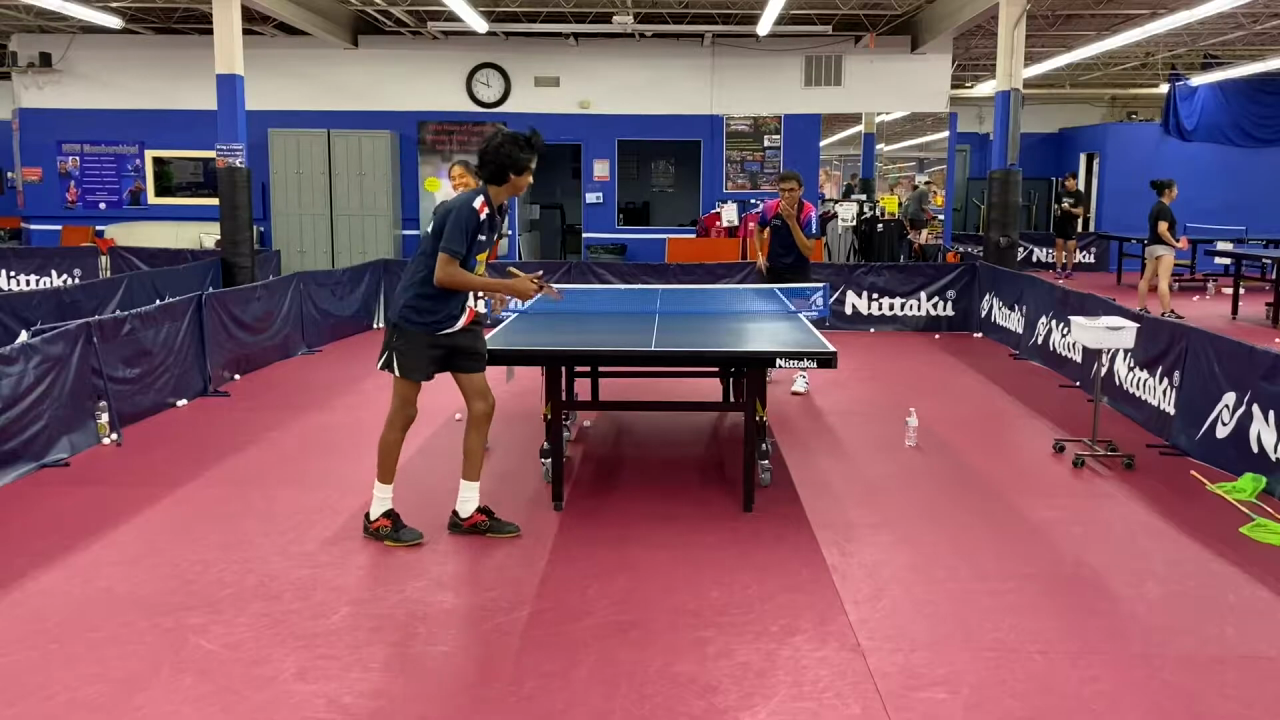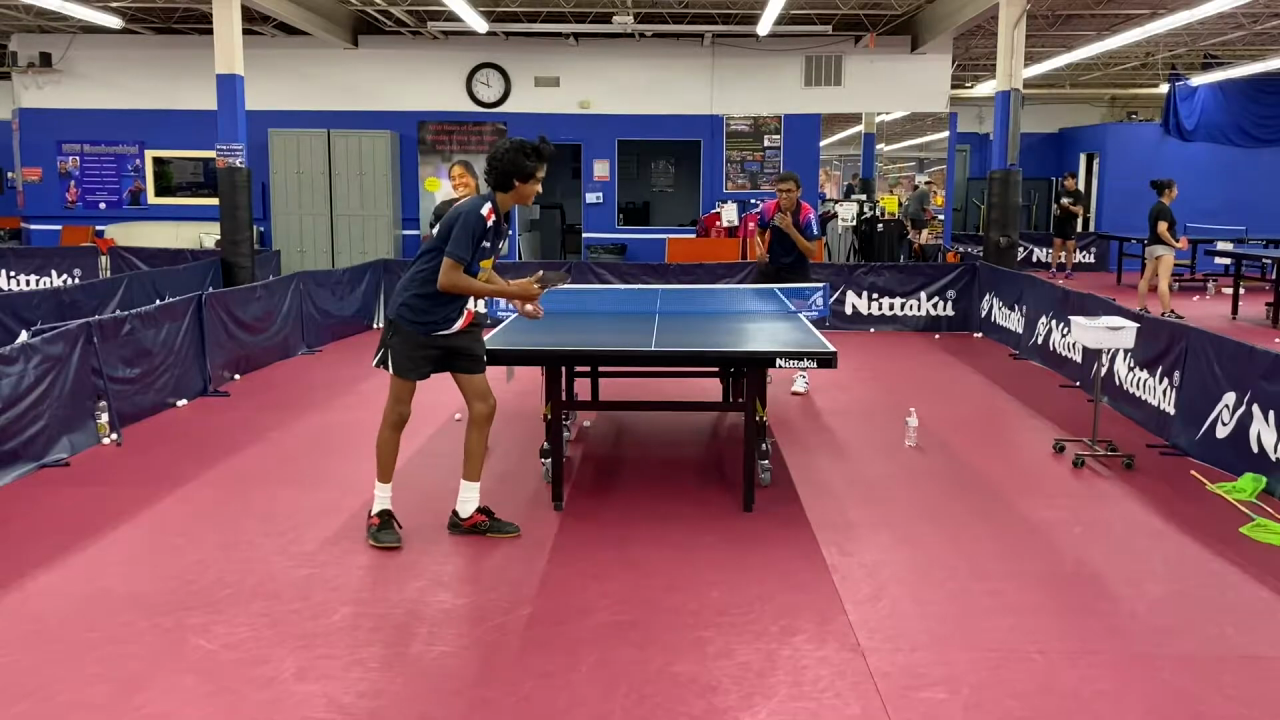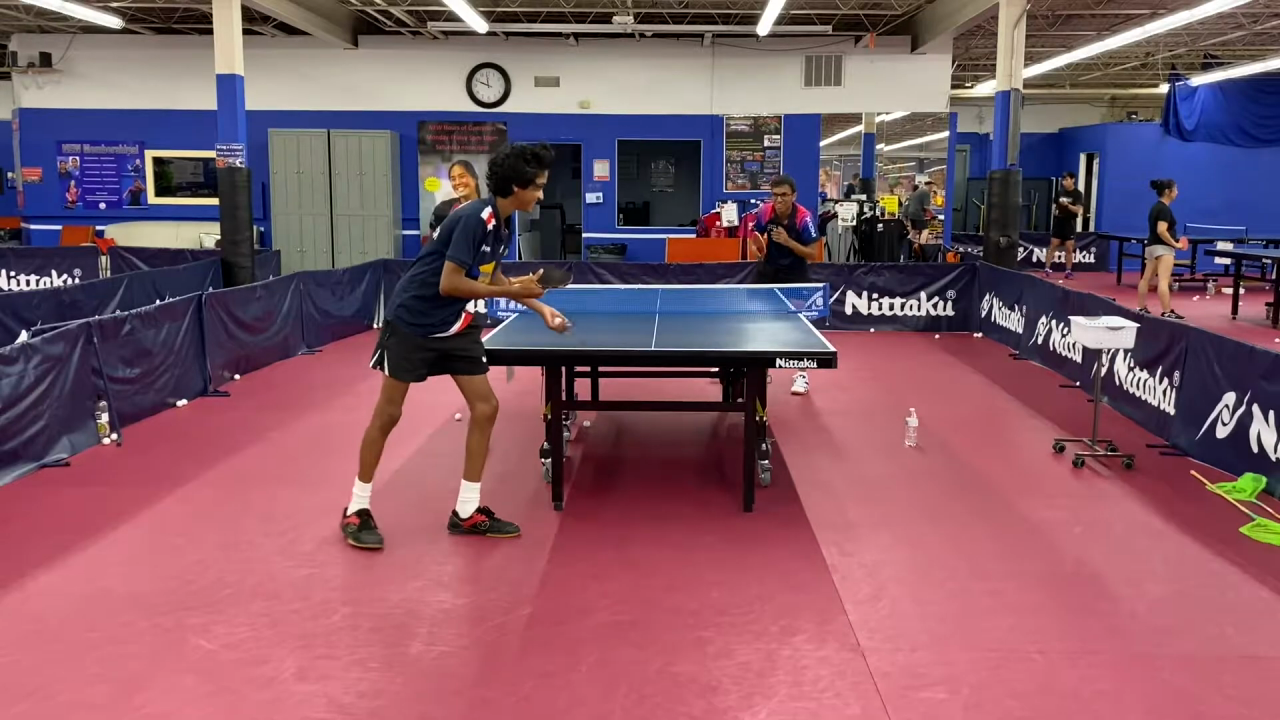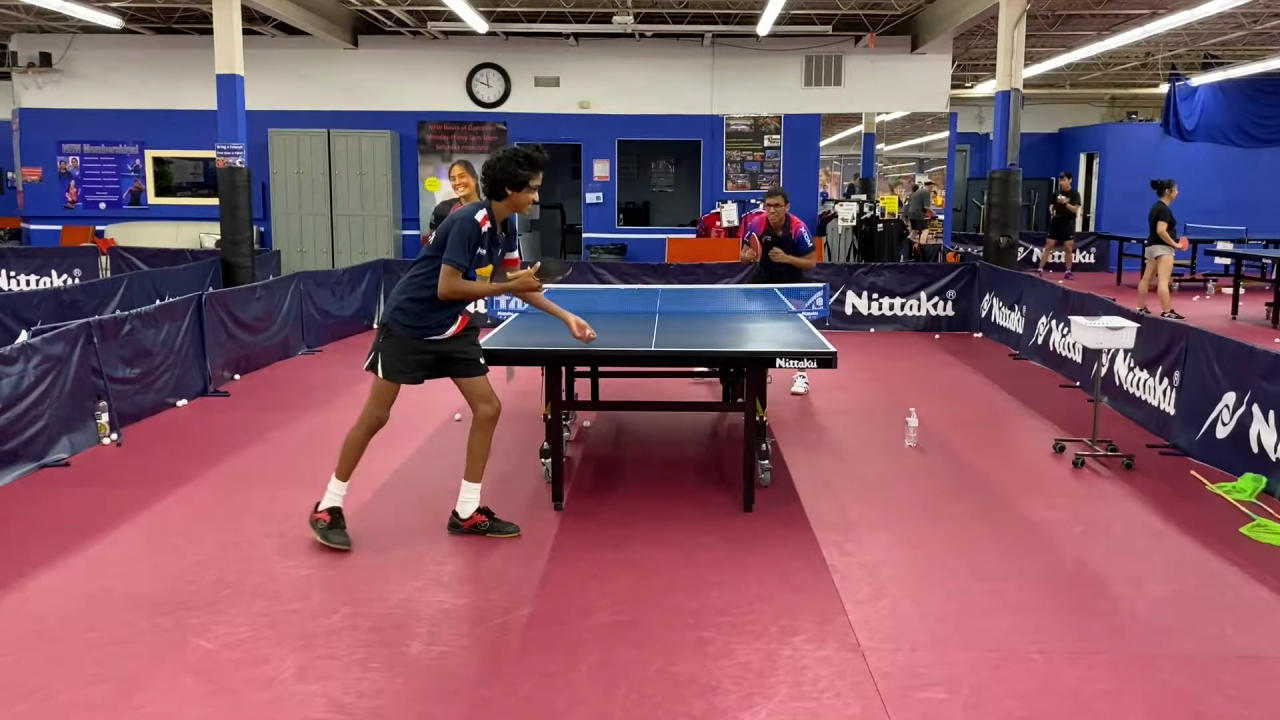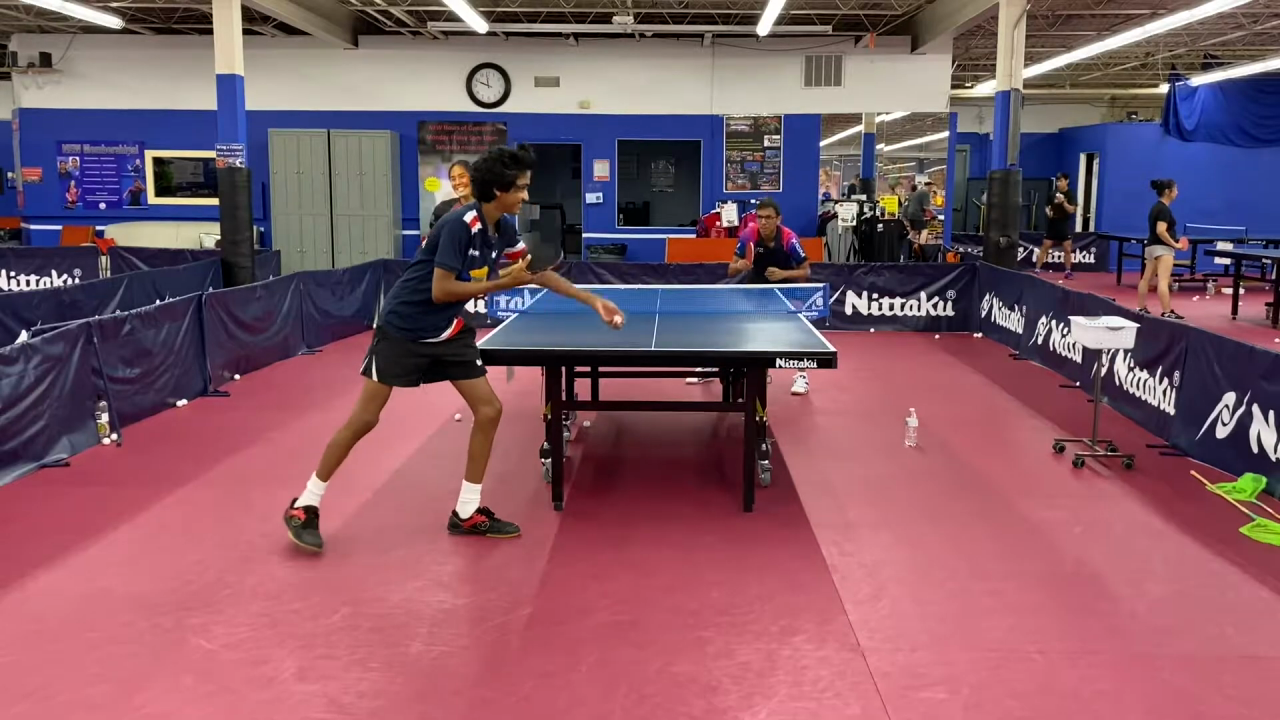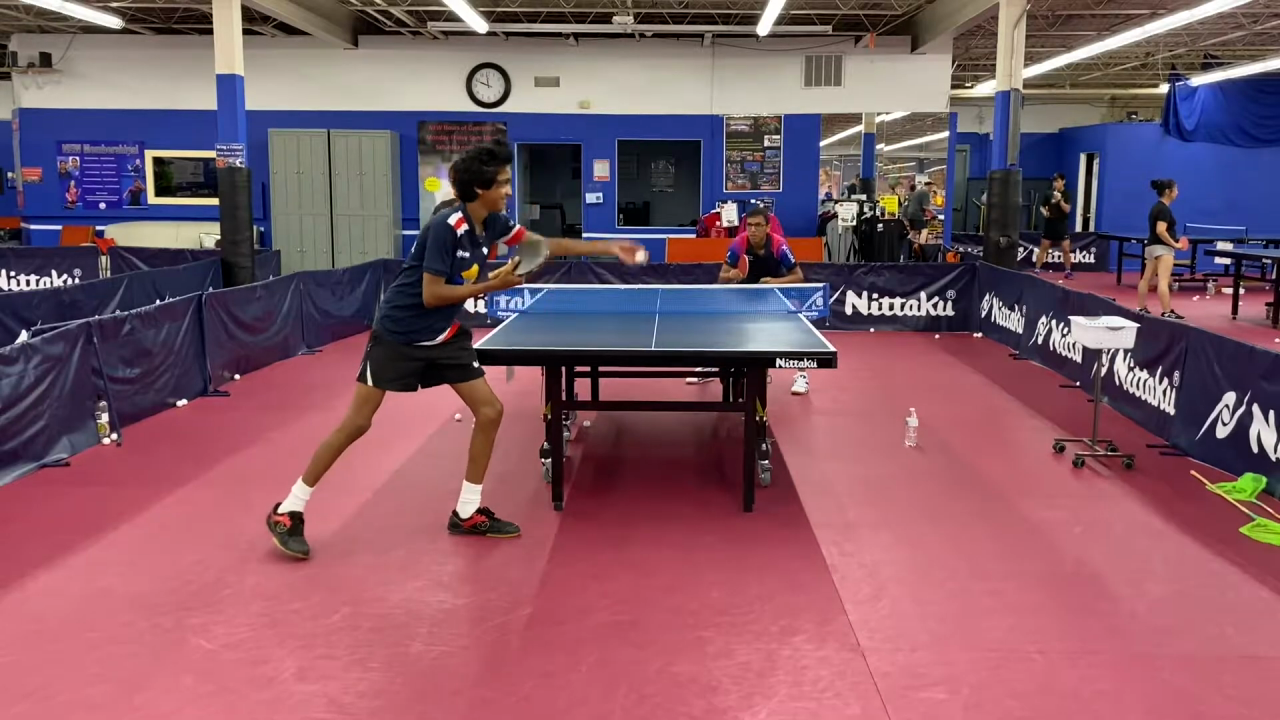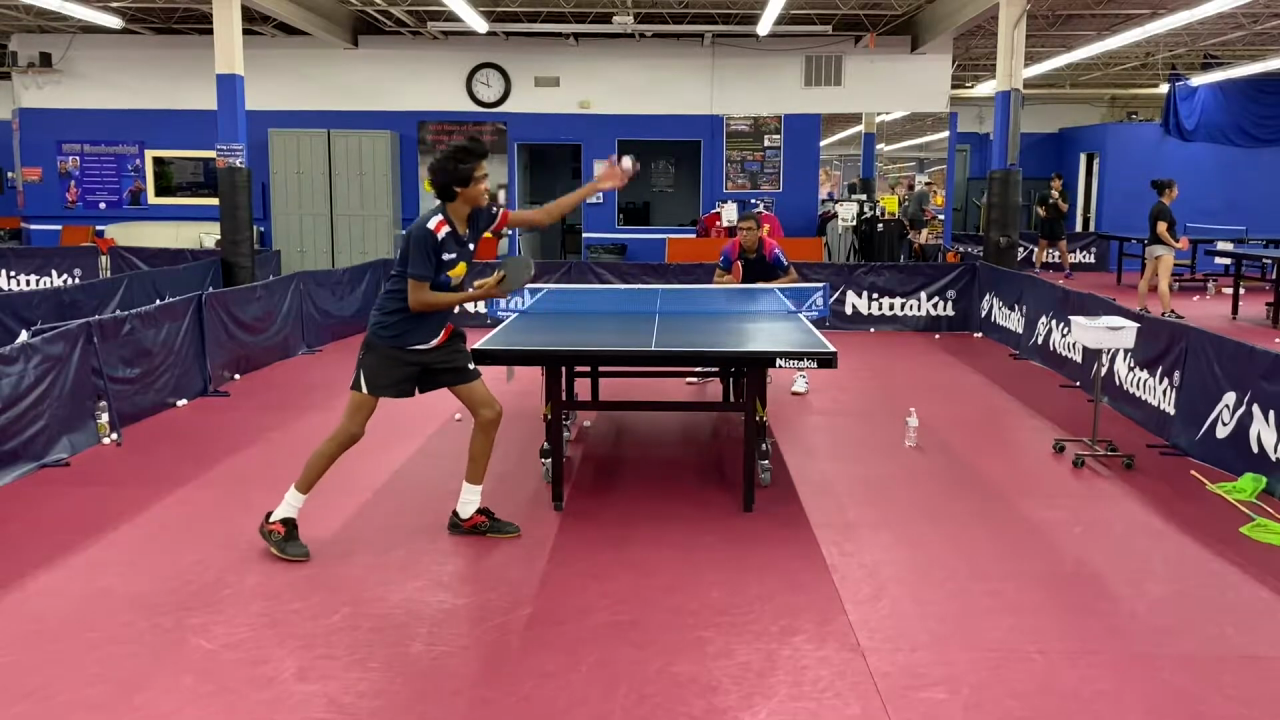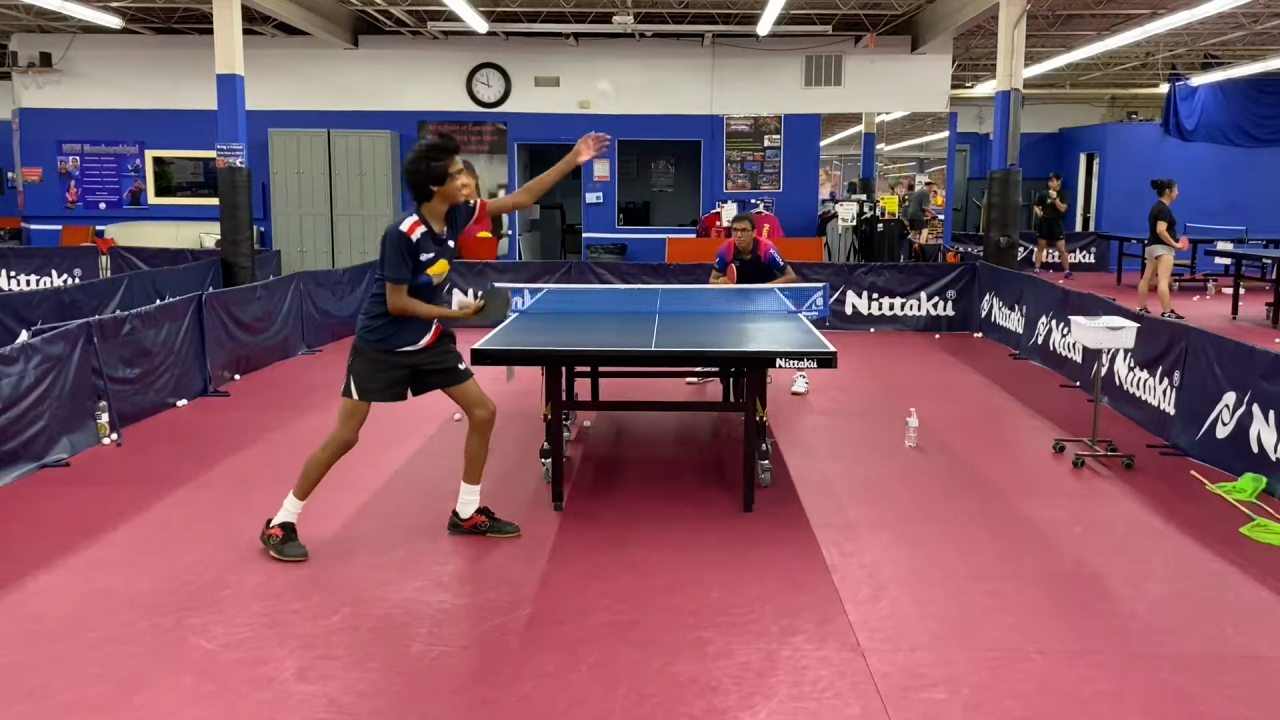
dt=0.1s
person 1, frame 1
left shoulder: (491, 211)
right shoulder: (467, 209)
right elbow: (443, 275)
left wrist: (514, 284)
right wrist: (505, 287)
left hip: (456, 321)
right hip: (416, 321)
left knee: (482, 406)
right knee: (403, 414)
left ankle: (466, 511)
right ankle: (381, 512)
person 1, frame 2
left shoulder: (499, 218)
right shoulder: (474, 215)
right elbow: (447, 280)
left wrist: (519, 295)
right wrist: (508, 292)
left hip: (456, 323)
right hip: (415, 320)
left knee: (483, 407)
right knee: (397, 413)
left ankle: (467, 511)
right ankle: (380, 510)
person 1, frame 3
left shoulder: (502, 225)
right shoulder: (474, 220)
left elbow: (495, 278)
right elbow: (449, 285)
left wrist: (542, 309)
right wrist: (509, 291)
left hip: (455, 327)
right hip: (411, 323)
left knee: (485, 408)
right knee: (387, 415)
left ankle: (467, 511)
right ankle: (358, 509)
person 1, frame 4
left shoulder: (502, 230)
right shoulder: (469, 222)
left elbow: (517, 282)
right elbow: (447, 287)
left wrist: (565, 315)
right wrist: (508, 288)
left hip: (452, 329)
right hip: (408, 325)
left knee: (487, 409)
right knee: (375, 416)
left ankle: (467, 512)
right ankle: (330, 507)
person 1, frame 5
left shoulder: (501, 228)
right shoulder: (459, 226)
left elbow: (538, 272)
right elbow: (440, 291)
left wrist: (591, 299)
right wrist: (499, 284)
left hip: (449, 333)
right hip: (404, 330)
left knee: (489, 411)
right knee: (364, 419)
left ankle: (467, 512)
right ankle: (306, 506)
person 1, frame 6
left shoulder: (493, 222)
right shoulder: (445, 228)
left elbow: (544, 245)
right elbow: (431, 295)
left wrist: (603, 247)
right wrist: (490, 285)
left hip: (444, 336)
right hip: (399, 334)
left knee: (490, 412)
right knee: (356, 423)
left ankle: (467, 511)
right ankle: (289, 511)
person 1, frame 7
left shoulder: (476, 218)
right shoulder: (425, 232)
left elbow: (537, 217)
right elbow: (416, 299)
left wrist: (593, 188)
right wrist: (475, 293)
left hip: (439, 339)
right hip: (391, 340)
left knee: (489, 413)
right knee: (350, 430)
left ankle: (467, 513)
right ankle: (281, 517)
person 1, frame 8
left shoulder: (457, 214)
right shoulder: (402, 234)
left elbow: (518, 199)
right elbow: (395, 303)
left wrist: (571, 161)
right wrist: (452, 313)
left hip: (427, 340)
right hip: (379, 344)
left knee: (483, 413)
right knee: (345, 436)
left ankle: (467, 512)
right ankle: (281, 522)
person 2, frame 1
left shoulder: (809, 213)
right shoulder: (769, 208)
left elbow: (808, 251)
right elbow: (758, 231)
left wrist: (791, 223)
right wrist: (759, 255)
left hip: (797, 272)
right hip: (771, 269)
left ankle: (801, 374)
person 2, frame 2
left shoulder: (808, 214)
right shoulder: (768, 209)
left elbow: (812, 253)
right elbow: (759, 234)
left wrist: (790, 229)
right wrist: (759, 251)
left hip: (796, 272)
right hip: (770, 267)
left ankle: (801, 374)
person 2, frame 3
left shoulder: (804, 218)
right shoulder: (763, 213)
left elbow: (814, 255)
right elbow: (754, 240)
left wrist: (789, 243)
right wrist: (757, 247)
left hip: (794, 273)
right hip: (768, 270)
left ankle: (801, 374)
person 2, frame 4
left shoulder: (798, 228)
right shoulder: (756, 223)
left elbow: (811, 263)
right elbow: (744, 253)
left wrist: (786, 258)
right wrist: (748, 256)
left hip: (790, 278)
right hip: (763, 276)
left ankle: (801, 375)
person 2, frame 5
left shoulder: (789, 239)
right shoulder: (748, 235)
left elbow: (806, 272)
right elbow: (732, 267)
left wrist: (782, 274)
right wrist: (739, 266)
left hip: (783, 284)
right hip: (754, 283)
left ankle: (801, 375)
right ankle: (711, 366)
person 2, frame 6
left shoulder: (779, 245)
right shoulder: (738, 244)
left elbow: (798, 276)
right elbow: (721, 277)
left wrist: (775, 281)
right wrist: (731, 275)
left ankle: (801, 374)
right ankle: (710, 366)
person 2, frame 7
left shoulder: (771, 248)
right shoulder: (730, 249)
left elbow: (794, 277)
right elbow: (716, 280)
left wrist: (769, 285)
right wrist: (725, 281)
left ankle: (800, 375)
right ankle: (710, 366)
person 2, frame 8
left shoulder: (767, 249)
right shoulder: (726, 250)
left elbow: (791, 277)
right elbow: (712, 282)
right wrist: (721, 282)
left ankle: (800, 375)
right ankle: (709, 366)
